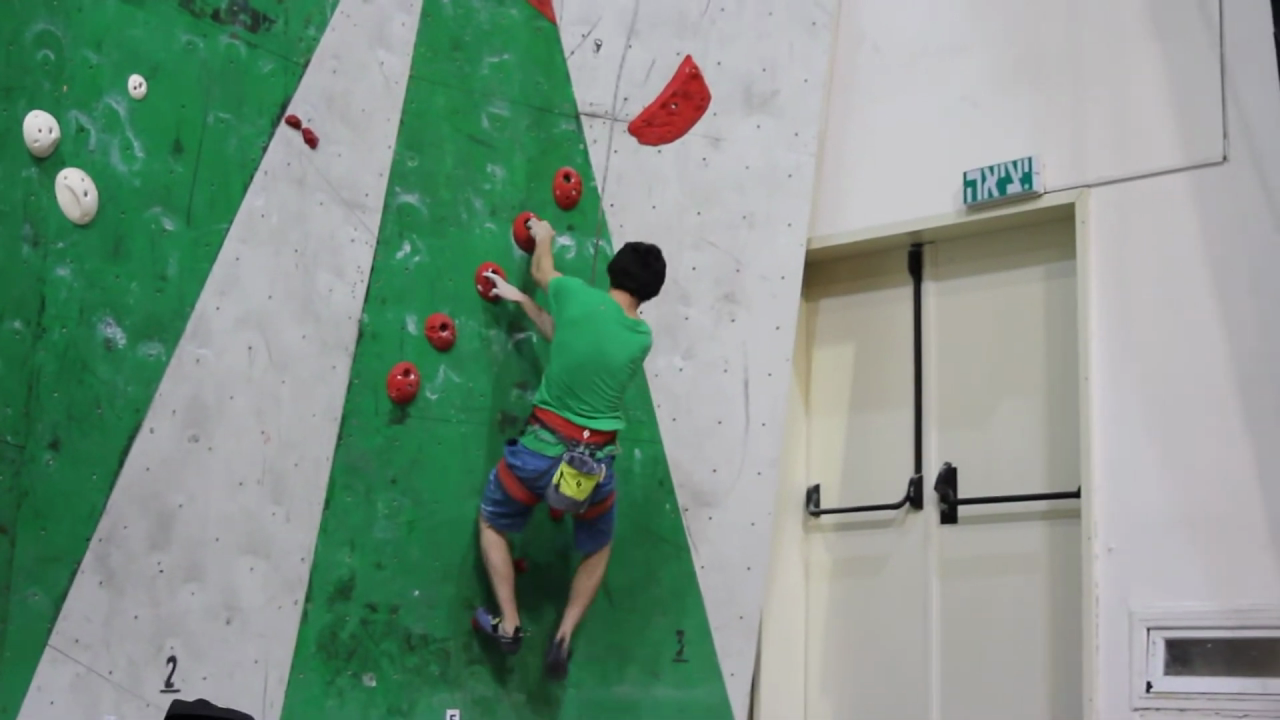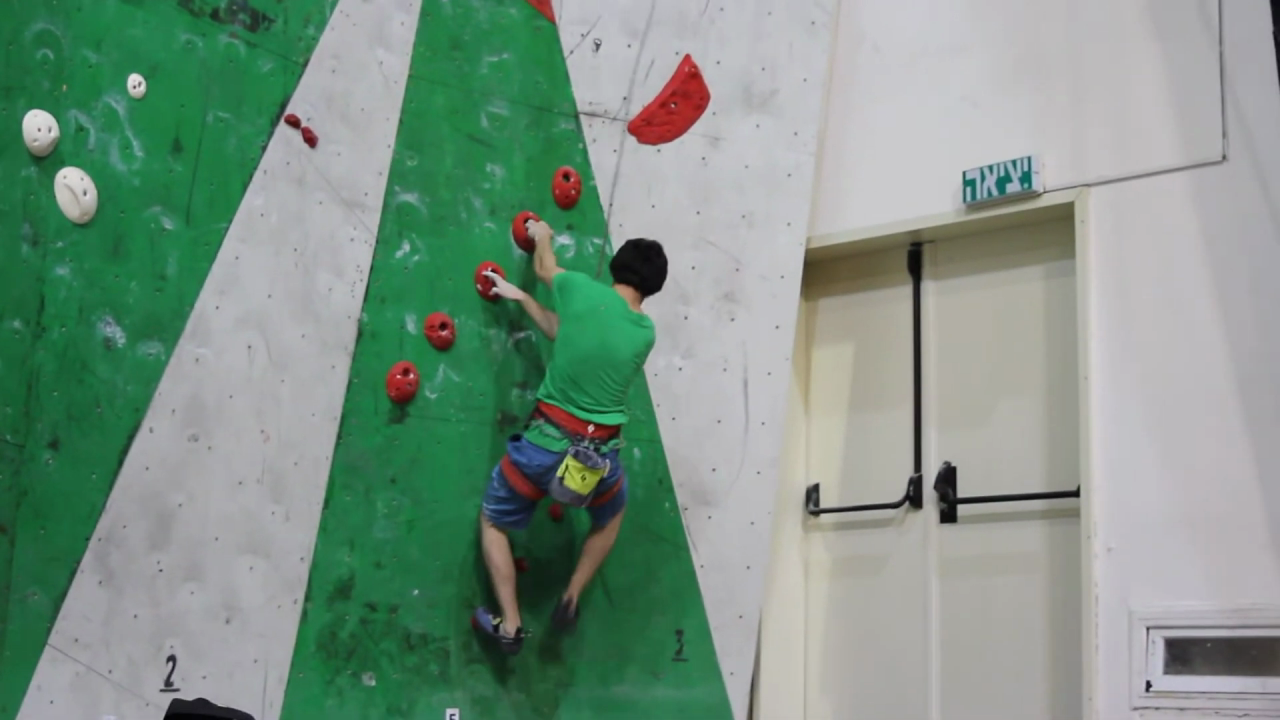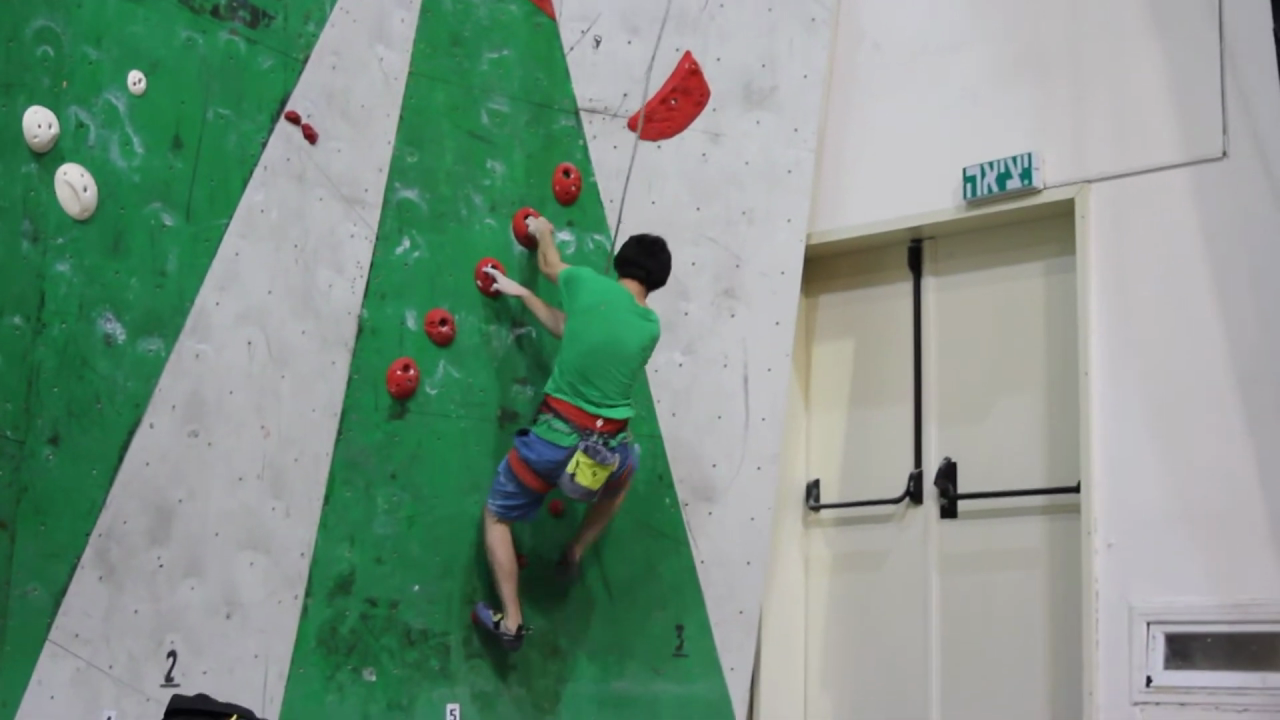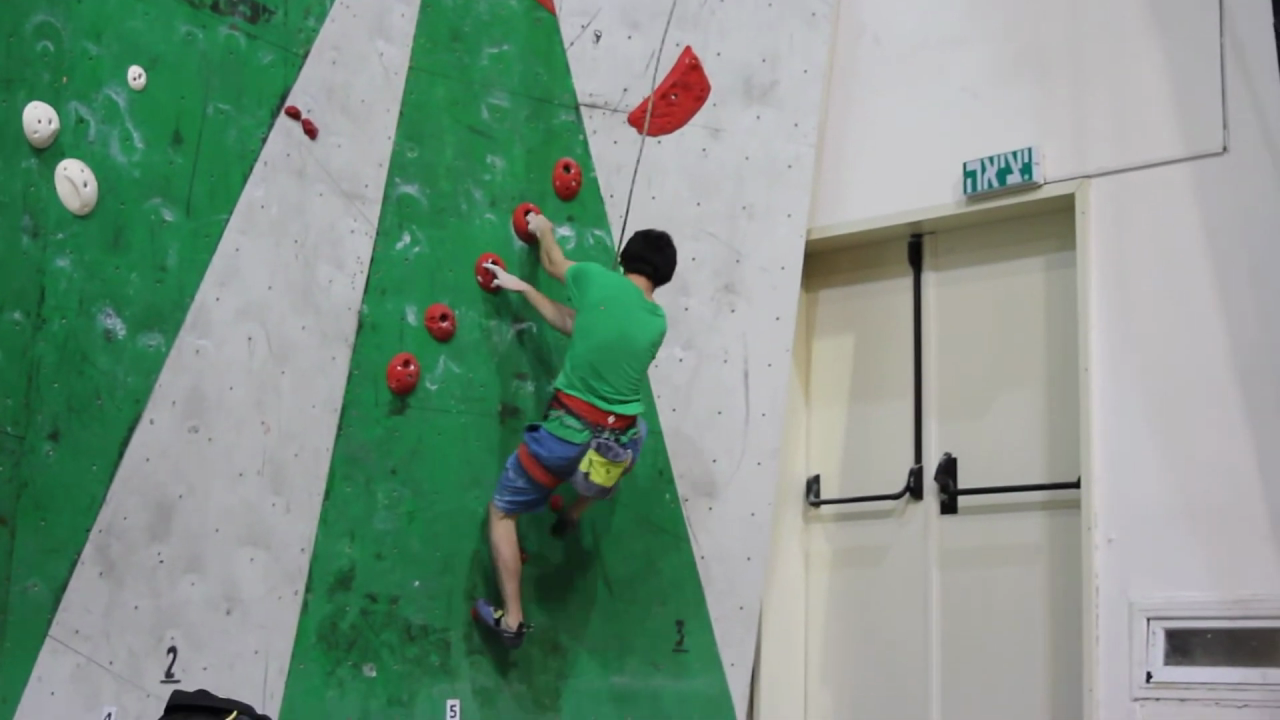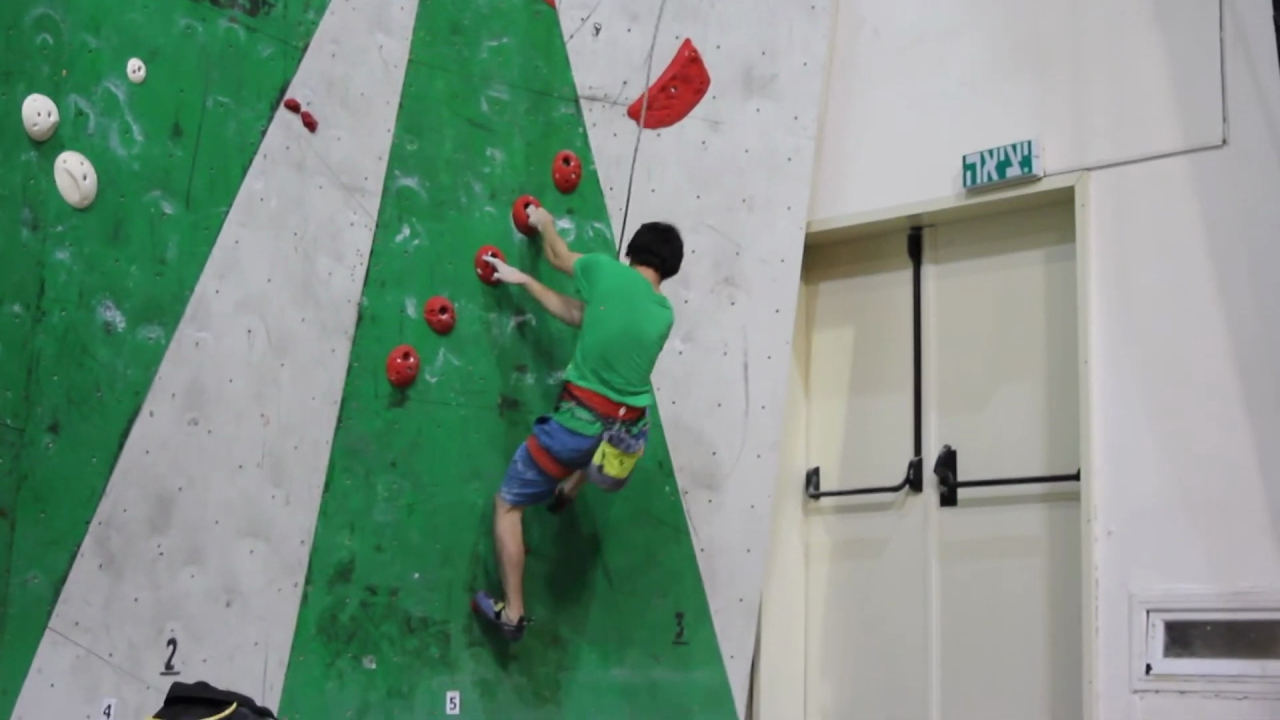
dt=0.1s
person 1, frame 1
left shoulder: (579, 298)
right shoulder: (641, 338)
left elbow: (541, 271)
left wrist: (543, 237)
right wrist: (523, 302)
left hip: (540, 450)
right hip: (594, 465)
left knee: (490, 523)
right knee: (597, 549)
left ankle: (508, 624)
right ankle: (563, 636)
person 1, frame 2
left shoulder: (583, 291)
right shoulder: (646, 333)
left elbow: (545, 268)
left wrist: (542, 236)
right wrist: (522, 299)
left hip: (545, 443)
right hip: (599, 457)
left knee: (492, 522)
right knee: (614, 513)
left ankle: (509, 625)
right ankle: (571, 597)
person 1, frame 3
left shoulder: (591, 285)
right shoulder: (651, 327)
left elbow: (550, 264)
left wrist: (543, 232)
right wrist: (523, 295)
left hip: (554, 438)
right hip: (606, 451)
left knee: (496, 517)
right knee: (624, 472)
left ankle: (510, 622)
right ankle: (576, 550)
person 1, frame 4
left shoulder: (599, 280)
right shoulder: (658, 321)
left elbow: (553, 263)
left wrist: (543, 230)
right wrist: (524, 289)
left hip: (565, 432)
right hip: (617, 444)
left knee: (501, 512)
left ankle: (511, 620)
right ankle: (572, 512)
person 1, frame 5
left shoulder: (609, 271)
right shoulder: (665, 313)
left elbow: (558, 256)
left wrist: (545, 224)
right wrist: (527, 282)
left hip: (576, 424)
right hip: (625, 435)
left knee: (508, 504)
left ankle: (512, 613)
right ankle: (568, 488)
